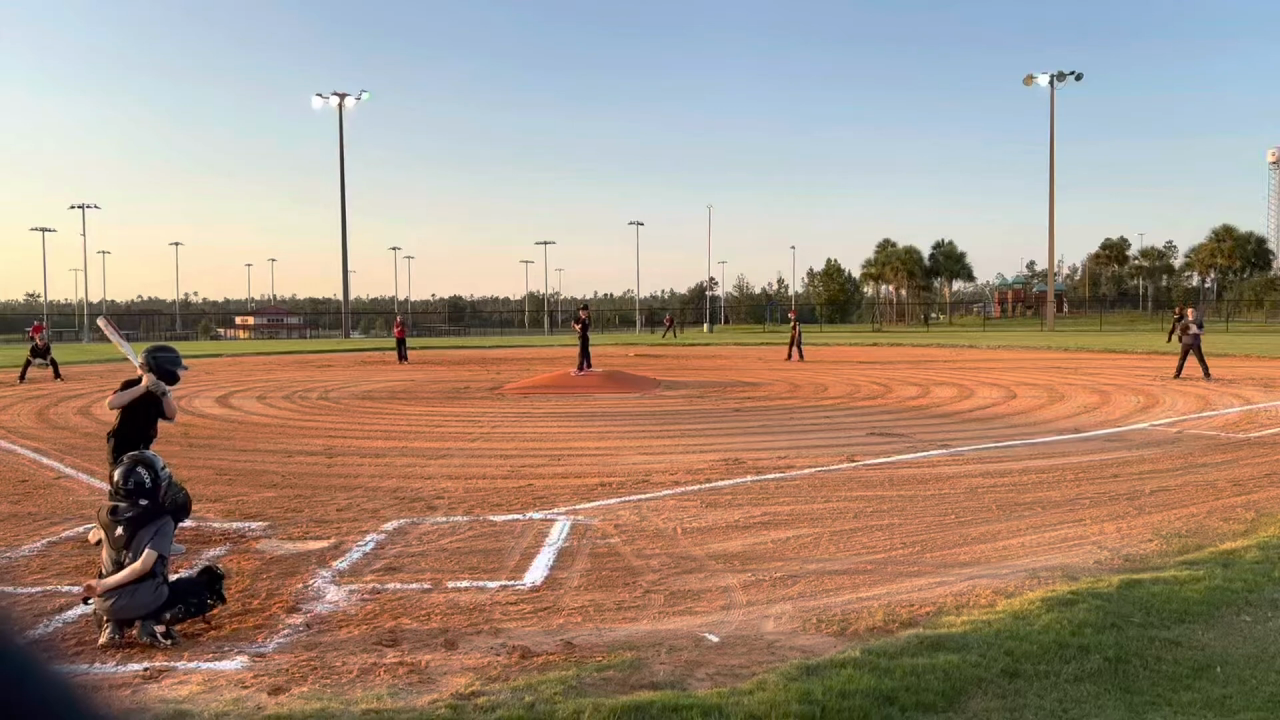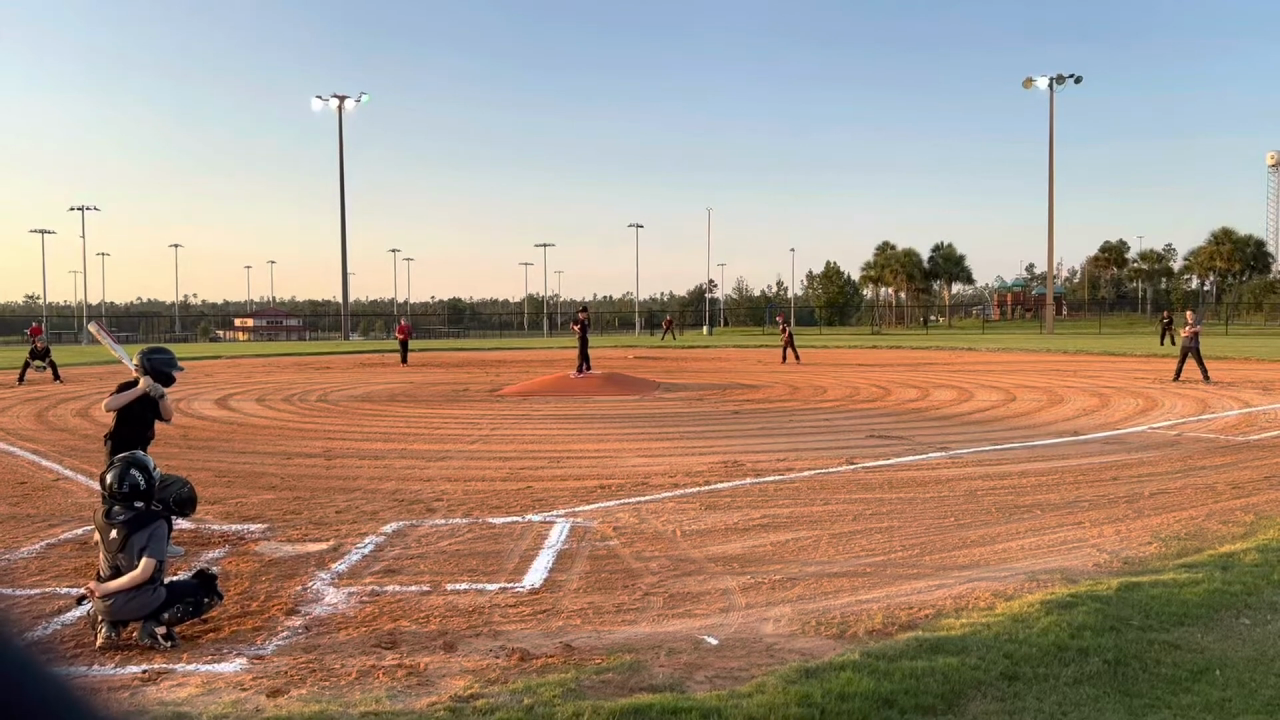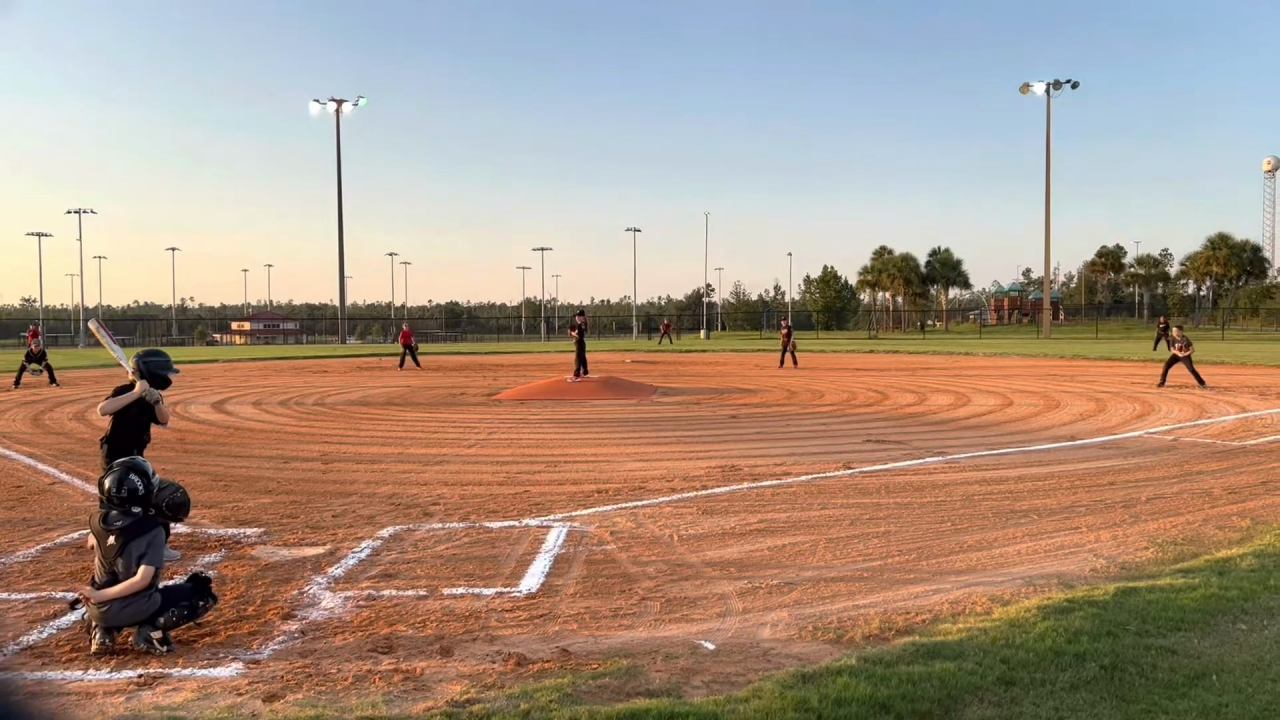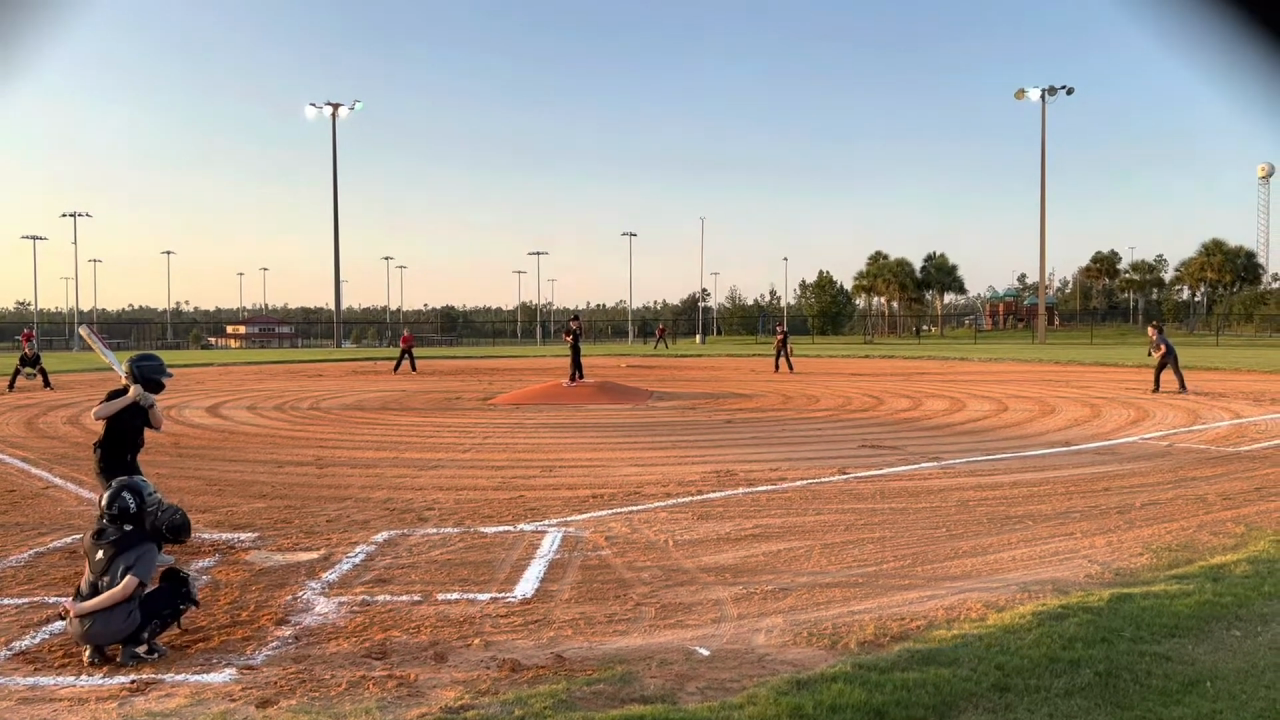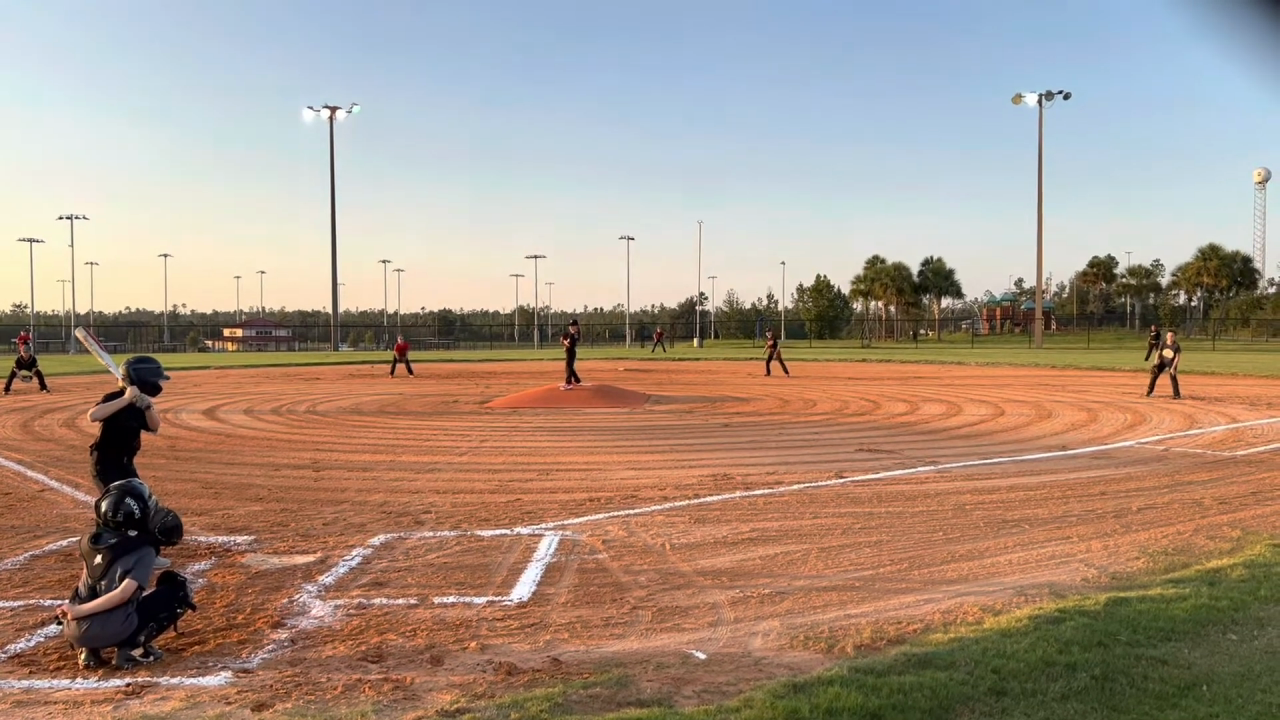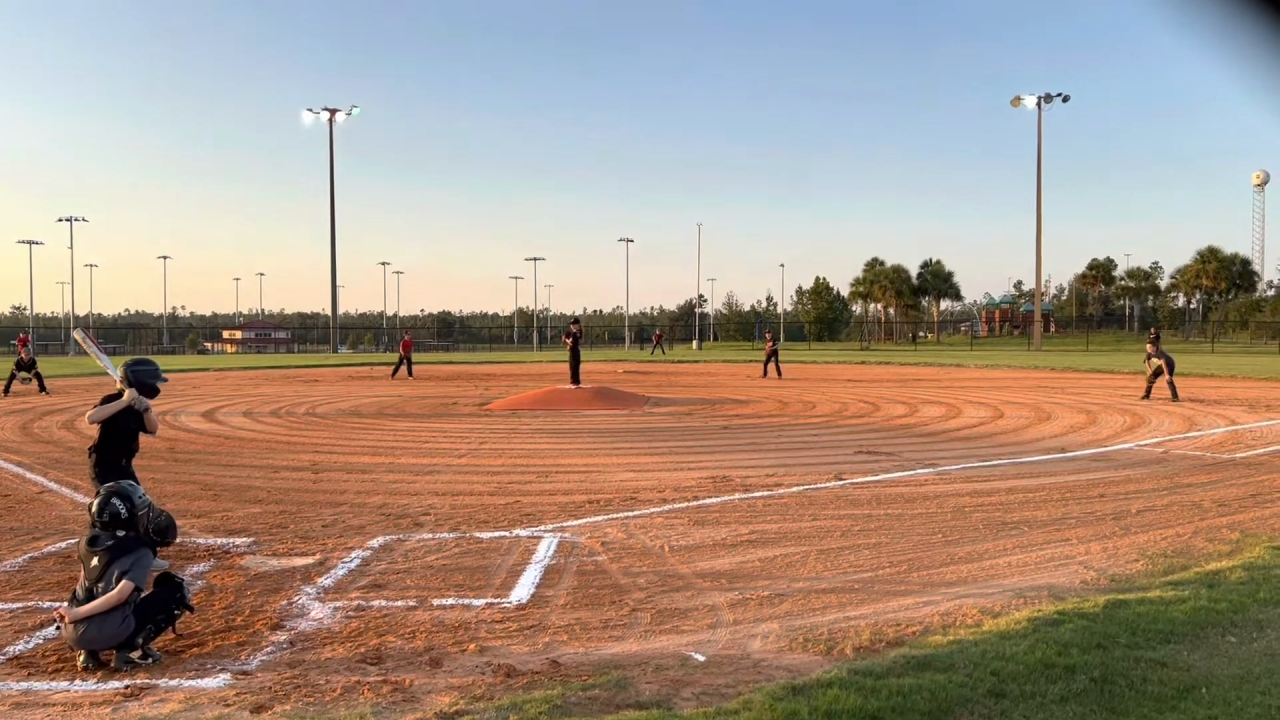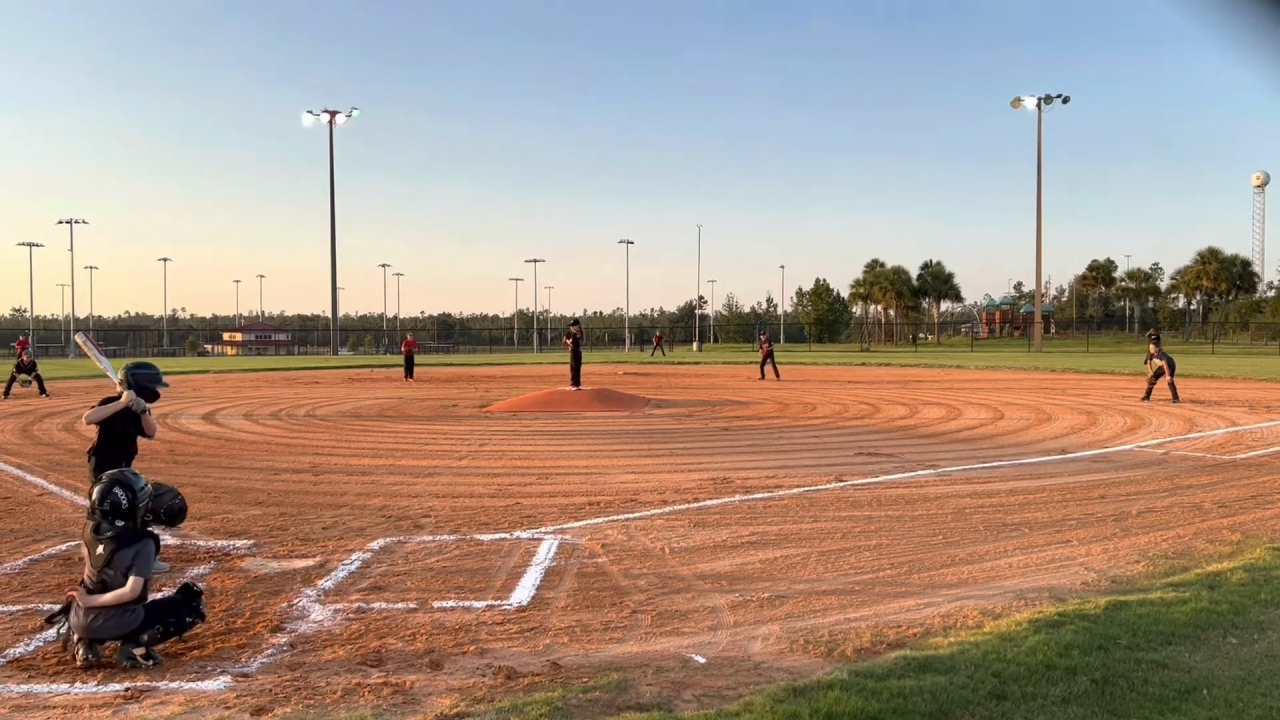
dt=0.7s
person 1, frame 1
left shoulder: (156, 390)
right shoulder: (132, 385)
left elbow: (171, 415)
right elbow: (112, 403)
left wrist: (164, 393)
right wrist: (142, 387)
left hip: (140, 450)
right hip: (123, 450)
person 1, frame 2
left shoulder: (154, 391)
right shoulder: (128, 388)
left elbow: (168, 417)
right elbow: (107, 406)
left wrist: (161, 397)
right wrist: (140, 390)
left hip: (137, 451)
right hip: (120, 452)
person 1, frame 3
left shoulder: (151, 395)
right shoulder: (124, 391)
left elbow: (164, 421)
right elbow: (102, 410)
left wrist: (157, 401)
right wrist: (135, 394)
left hip: (134, 455)
right hip: (116, 456)
person 1, frame 4
left shoulder: (144, 400)
right shoulder: (118, 396)
left elbow: (157, 425)
right elbow: (96, 414)
left wrist: (151, 406)
right wrist: (130, 398)
left hip: (128, 461)
right hip: (109, 461)
person 1, frame 5
left shoulder: (140, 403)
right shoulder: (114, 399)
left elbow: (154, 427)
right elbow: (93, 415)
left wrist: (148, 407)
right wrist: (126, 399)
left hip: (125, 463)
right hip: (105, 463)
person 1, frame 6
left shoulder: (139, 404)
right shoulder: (111, 401)
left elbow: (152, 429)
right elbow: (91, 418)
left wrist: (145, 409)
right wrist: (124, 402)
left hip: (123, 465)
right hip: (104, 466)
person 1, frame 7
left shoulder: (137, 407)
right shoulder: (112, 403)
left elbow: (150, 433)
right elbow: (87, 419)
left wrist: (143, 411)
right wrist: (122, 402)
left hip: (124, 468)
right hip: (104, 467)
person 2, frame 1
left shoulder: (106, 514)
right shoulder: (162, 521)
left elbow: (93, 538)
right elbow: (143, 565)
right wrist: (104, 585)
left hip: (108, 602)
right hip: (146, 602)
right knee: (212, 583)
left ankle: (114, 625)
right ankle: (157, 623)
person 2, frame 2
left shoulder: (102, 516)
right shoulder: (155, 524)
right elbow: (143, 573)
right wrist: (103, 589)
left hip: (105, 604)
right hip: (141, 605)
right knee: (208, 588)
left ankle: (109, 625)
right ankle: (156, 626)
person 2, frame 3
left shoulder: (98, 521)
right shoulder: (153, 530)
right elbow: (142, 580)
right wrist: (99, 595)
left hip: (100, 610)
right hip: (136, 611)
right knee: (202, 591)
left ankle: (104, 631)
right ankle: (152, 631)
person 2, frame 4
left shoulder: (94, 537)
right shoulder: (146, 548)
right elbow: (123, 592)
right wrist: (79, 608)
left hip: (78, 629)
right hip: (114, 630)
right knee: (182, 588)
left ankle: (94, 647)
right ankle: (138, 645)
person 2, frame 5
left shoulder: (91, 541)
right shoulder: (144, 551)
right elbow: (122, 595)
right wrist: (77, 611)
left hip: (74, 632)
right hip: (110, 632)
right knee: (178, 590)
left ankle: (89, 650)
right ankle: (133, 648)
person 2, frame 6
left shoulder: (89, 542)
right shoulder: (141, 553)
right elbow: (118, 596)
right wrist: (75, 614)
left hip: (72, 633)
right hip: (109, 635)
right knee: (176, 592)
left ankle: (88, 652)
right ankle: (132, 651)
person 2, frame 7
left shoulder: (92, 529)
right shoulder: (142, 543)
right elbow: (131, 592)
right wrist: (89, 600)
left hip: (80, 621)
right hip: (117, 625)
right knee: (191, 602)
left ankle: (86, 643)
right ankle: (136, 648)
